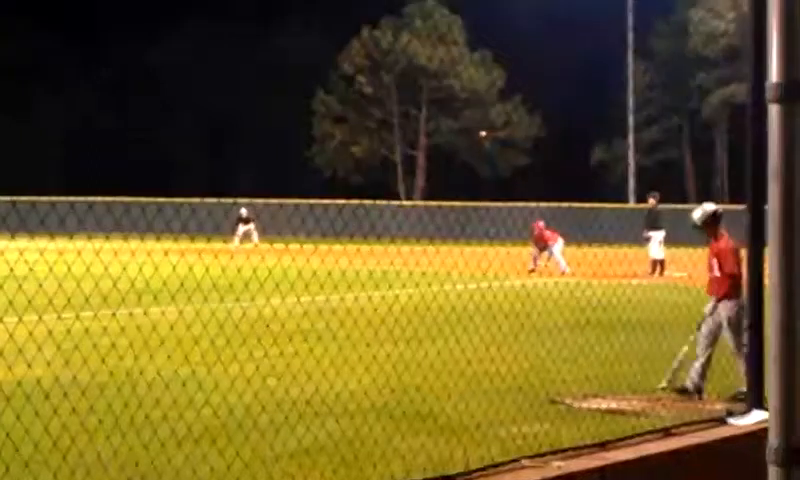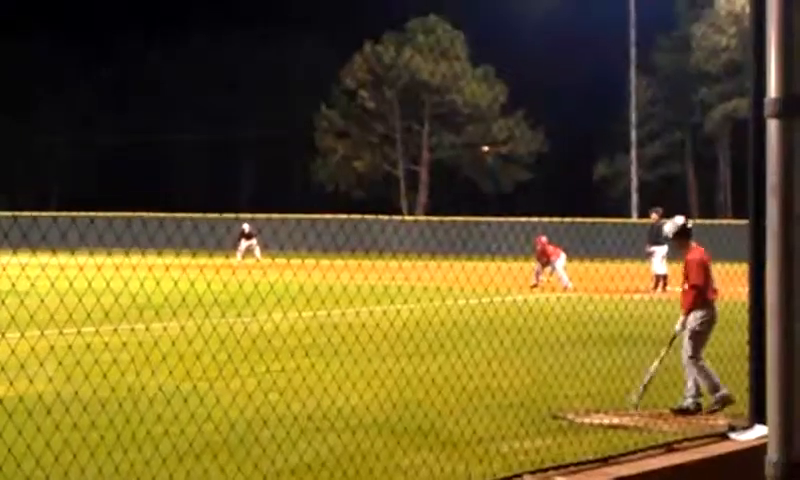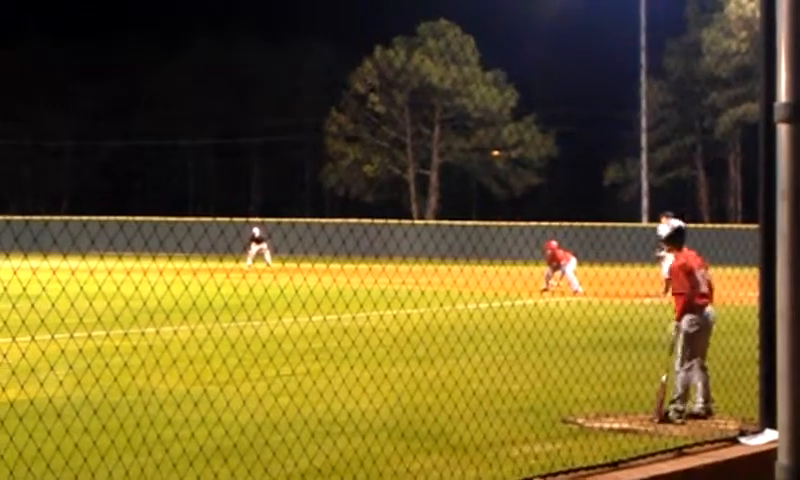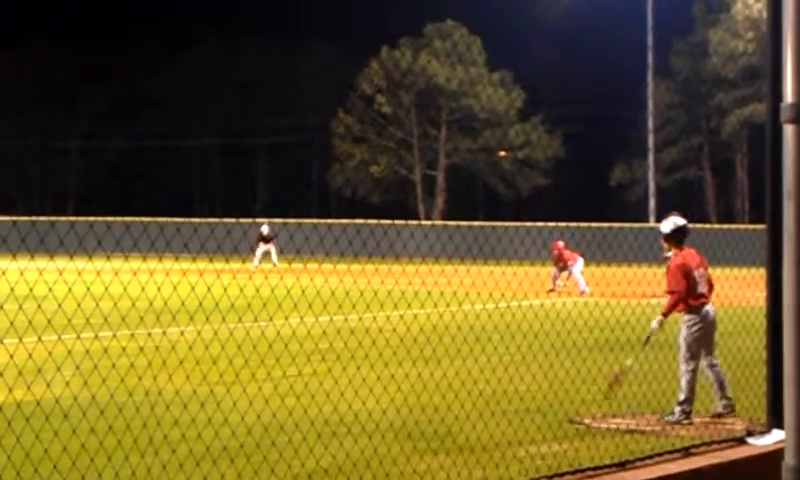
dt=0.4s
person 1, frame 1
left shoulder: (726, 246)
right shoulder: (714, 243)
left elbow: (732, 279)
left wrist: (715, 301)
left hip: (729, 302)
right hip: (718, 301)
left knee: (738, 346)
right knee: (704, 341)
right ankle: (694, 384)
person 1, frame 2
left shoulder: (694, 257)
right shoulder: (694, 253)
left elbow: (696, 290)
left wrist: (684, 315)
right wrist: (686, 314)
left hip: (701, 312)
right hip: (697, 311)
left knee: (691, 356)
right knee: (690, 356)
left ankle: (719, 393)
right ankle: (692, 401)
person 1, frame 3
left shoulder: (677, 264)
right shoulder: (696, 256)
left elbow: (684, 296)
right elbow: (709, 286)
left wrist: (677, 321)
left hip: (694, 315)
right hip: (707, 311)
left knee: (684, 364)
right knee: (699, 362)
left ankle: (677, 410)
right ankle: (703, 406)
person 1, frame 4
left shoulder: (676, 263)
right shoulder: (697, 255)
left elbow: (678, 295)
right elbow: (709, 285)
left wrist: (662, 316)
left hip: (693, 316)
right hip: (708, 310)
left knee: (688, 364)
right knee: (710, 359)
left ankle: (683, 412)
right ankle: (725, 403)
